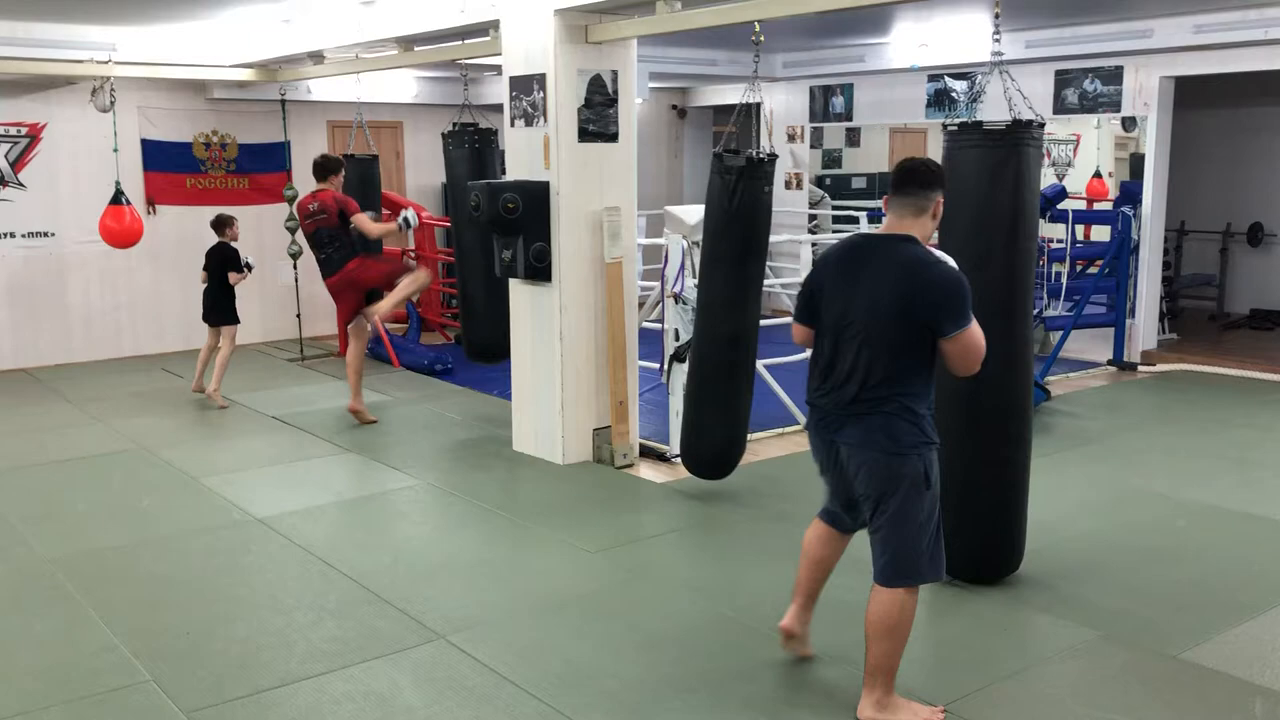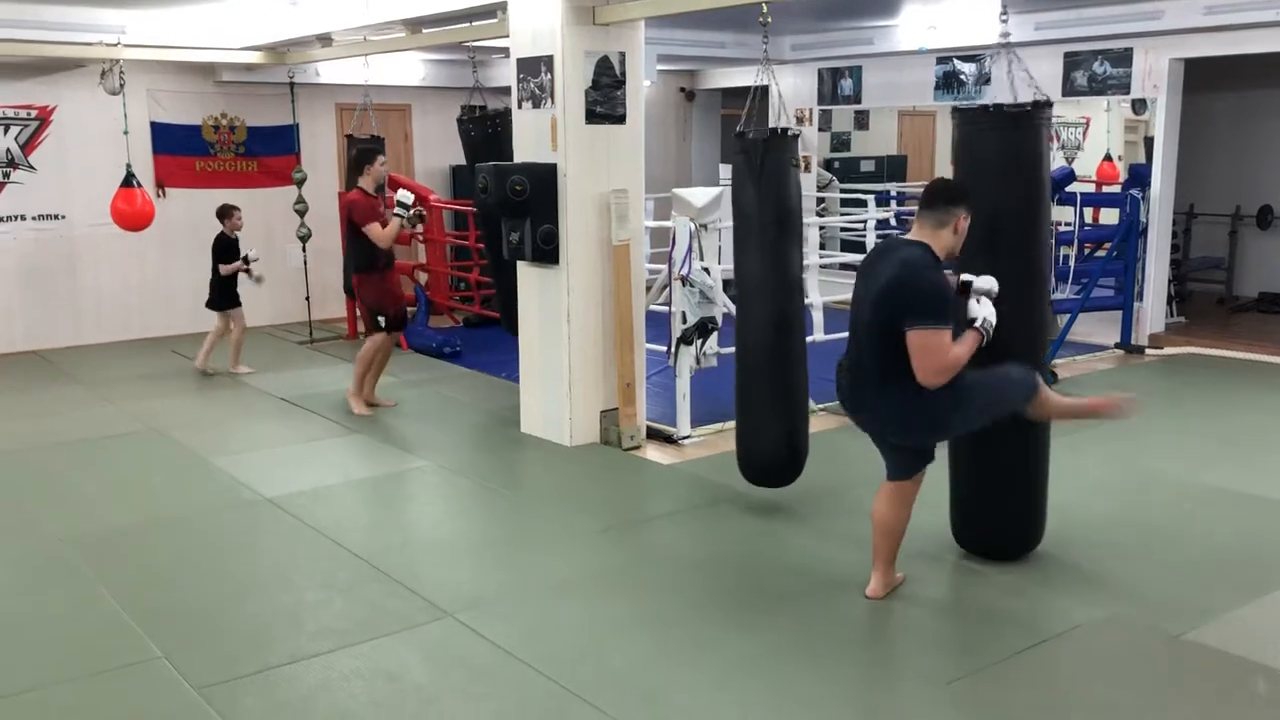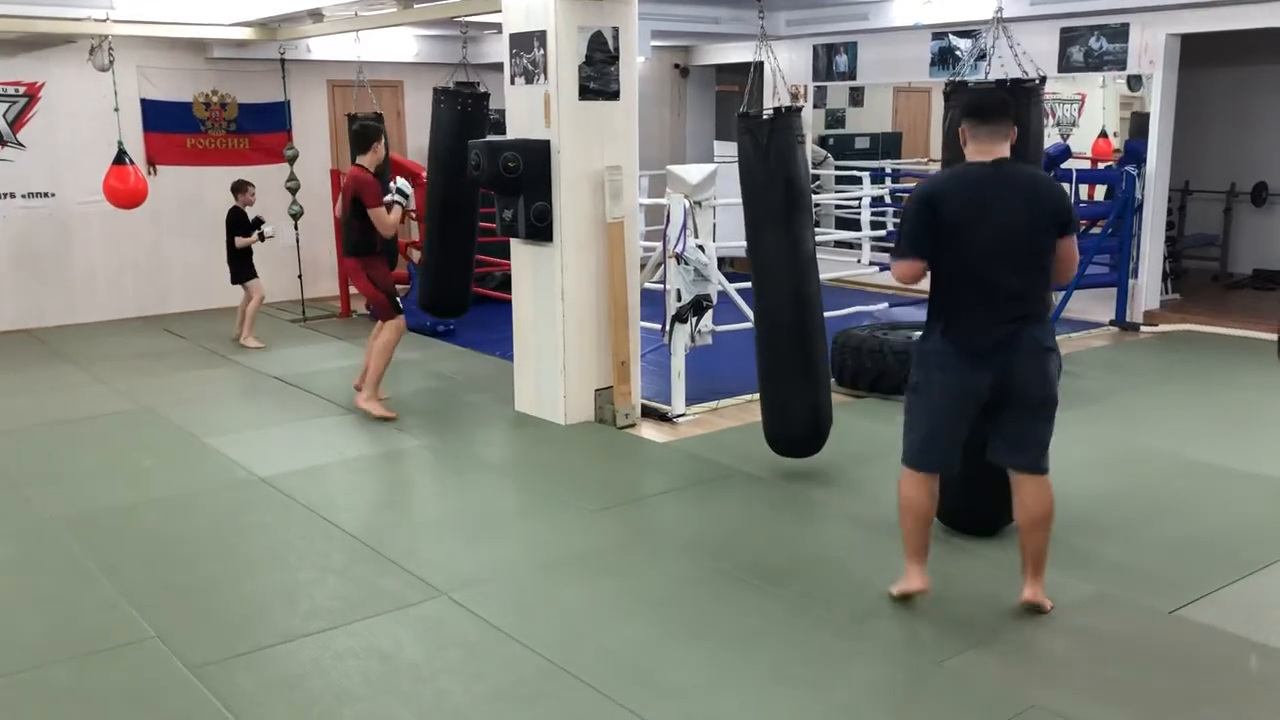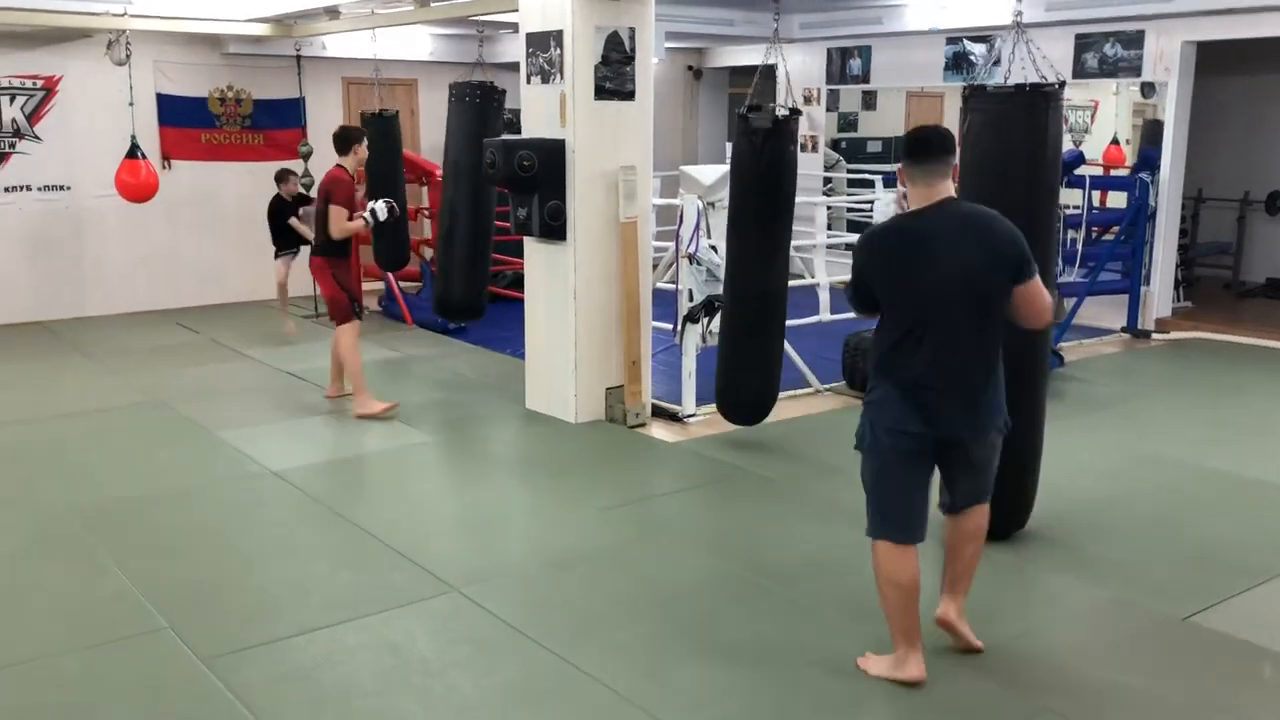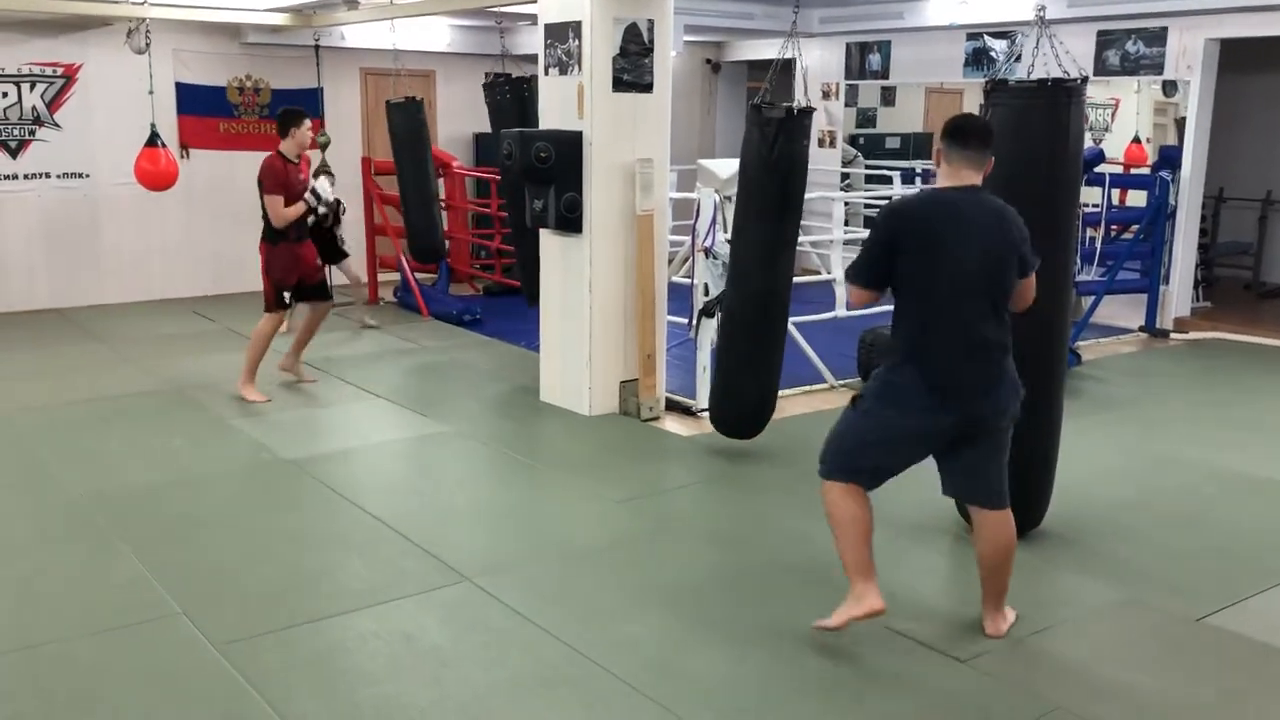
dt=0.7s
person 1, frame 1
left shoulder: (834, 259)
right shoulder: (938, 277)
left elbow: (801, 336)
right elbow: (968, 362)
left hip: (828, 425)
right hip: (894, 439)
left knee: (839, 514)
right knee: (900, 573)
left ankle: (798, 615)
person 1, frame 2
left shoulder: (882, 254)
right shoulder: (928, 285)
right elbow: (935, 374)
left wrist: (963, 284)
right wrist: (978, 329)
left hip: (865, 401)
right hip: (911, 403)
left knee: (903, 476)
right knee: (1020, 383)
left ankle: (881, 576)
right ankle: (1092, 407)
person 1, frame 3
left shoulder: (935, 192)
right shoulder: (1048, 192)
left elbow: (905, 273)
right elbow: (1066, 270)
left hip: (953, 352)
right hip: (1029, 350)
left knee: (921, 462)
right knee: (1029, 468)
left ankle: (914, 570)
right ankle: (1034, 584)
person 1, frame 4
left shoulder: (879, 243)
right shoulder: (998, 232)
left elbow: (863, 307)
right elbow: (1038, 317)
left hip: (899, 409)
right hip: (978, 405)
left knee: (892, 532)
right knee: (969, 502)
left ankle: (906, 655)
right ankle: (953, 602)
person 1, frame 5
left shoulder: (903, 217)
right shoulder: (1010, 224)
left elbow: (859, 296)
right elbow: (1021, 302)
left hip: (914, 387)
right hip: (990, 389)
left knee: (839, 471)
right knee: (990, 502)
left ankle: (861, 590)
right ankle: (995, 612)
person 2, frame 1
left shoulder: (303, 205)
right shoulder: (340, 200)
right elbow: (372, 231)
right wrist: (402, 222)
left hip: (334, 279)
right hip: (355, 267)
left knee: (357, 337)
right knee: (420, 275)
left ankle: (356, 401)
right ankle: (381, 309)
person 2, frame 2
left shoulder: (374, 198)
right shoulder: (355, 202)
right elbow: (384, 240)
left wrist: (407, 220)
right wrist: (400, 210)
left hip: (386, 273)
right hip: (368, 277)
left knee: (392, 335)
right knee: (379, 338)
left ankle: (368, 392)
right ankle: (355, 391)
person 2, frame 3
left shoulder: (352, 176)
right shoulder: (366, 181)
left elbow: (341, 214)
right elbow: (387, 230)
left wrist: (383, 202)
right wrist: (399, 199)
left hip: (357, 255)
right hip: (365, 260)
left knee: (386, 319)
right knee: (395, 322)
left ankle: (365, 380)
right ankle: (367, 396)
person 2, frame 4
left shoulder: (334, 176)
right shoulder: (341, 181)
right elbow: (337, 231)
left wrist: (376, 213)
right wrist: (369, 217)
left hip: (336, 260)
right hip: (330, 261)
left knee: (346, 321)
right knee: (349, 324)
left ankle: (336, 384)
right ankle: (362, 400)
person 2, frame 5
left shoulder: (303, 161)
right shoulder: (272, 166)
right elbow: (278, 219)
left wrist: (319, 201)
right wrist: (311, 201)
left hip: (303, 244)
right hip: (278, 248)
left knee: (321, 304)
right knee: (276, 314)
left ankle: (291, 361)
right ankle: (246, 380)
person 3, frame 1
left shoulder: (211, 251)
right shoulder: (231, 252)
left elbow: (204, 278)
right elbow: (234, 280)
right wrist: (247, 268)
left hip: (210, 300)
right hip: (224, 302)
left knee: (211, 342)
right knee: (228, 345)
left ankle: (198, 382)
right ankle: (214, 388)
person 3, frame 2
left shoulder: (233, 238)
right shoulder: (223, 242)
right elbow: (224, 270)
left wrist: (249, 271)
right wrist: (246, 260)
left hip: (222, 288)
right hip: (224, 288)
left knee: (223, 326)
right knee: (239, 325)
left ankle: (201, 360)
right ankle: (235, 365)
person 3, frame 3
left shoulder: (237, 213)
right shoulder: (237, 215)
right elbow: (239, 243)
left wrist: (253, 227)
right wrist: (260, 236)
left hip: (241, 261)
right hip: (240, 262)
left knee: (249, 295)
right knee: (258, 295)
left ankle: (239, 331)
right ankle: (246, 337)
person 3, frame 4
left shoulder: (297, 197)
right shoulder: (277, 204)
right elbow: (296, 225)
left hip: (299, 237)
right hip: (285, 244)
right knee: (282, 280)
right ankle: (286, 316)
person 3, frame 5
left shoulder: (337, 203)
left wrist: (340, 235)
right wrist: (317, 214)
left hip: (333, 247)
right hip: (314, 248)
left knee: (356, 279)
left ankle: (365, 317)
right ankle: (287, 320)
